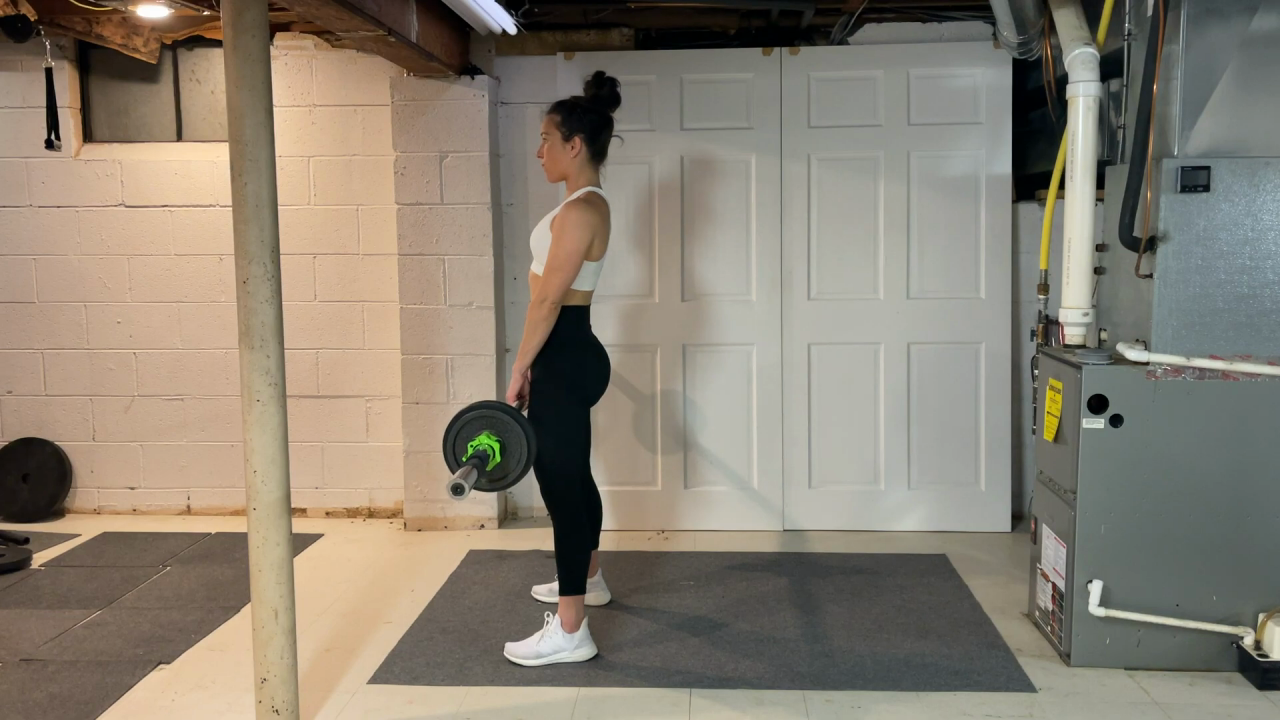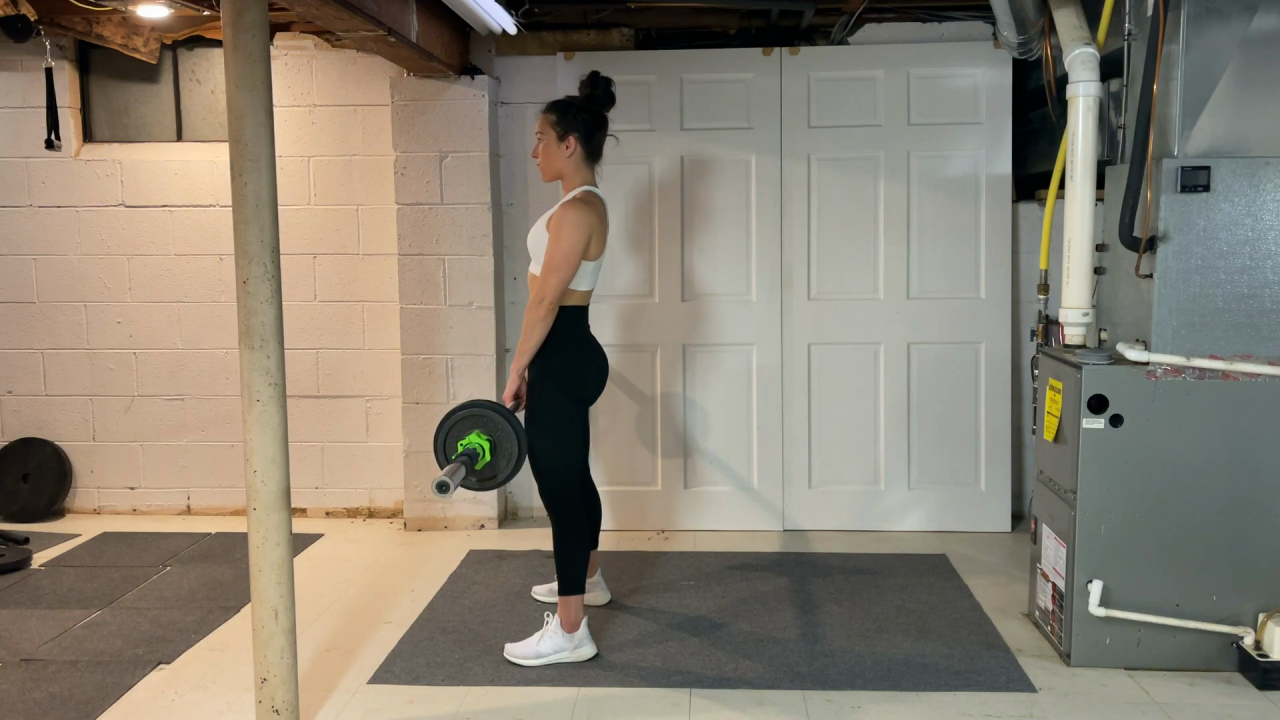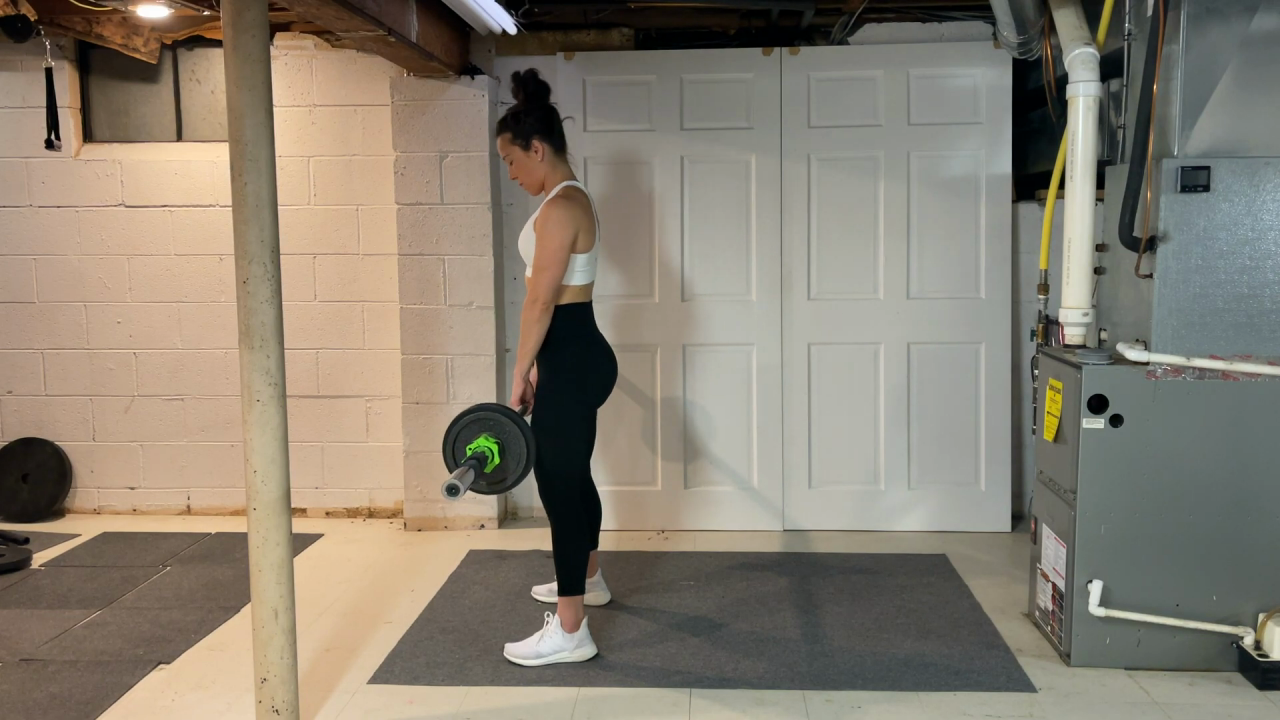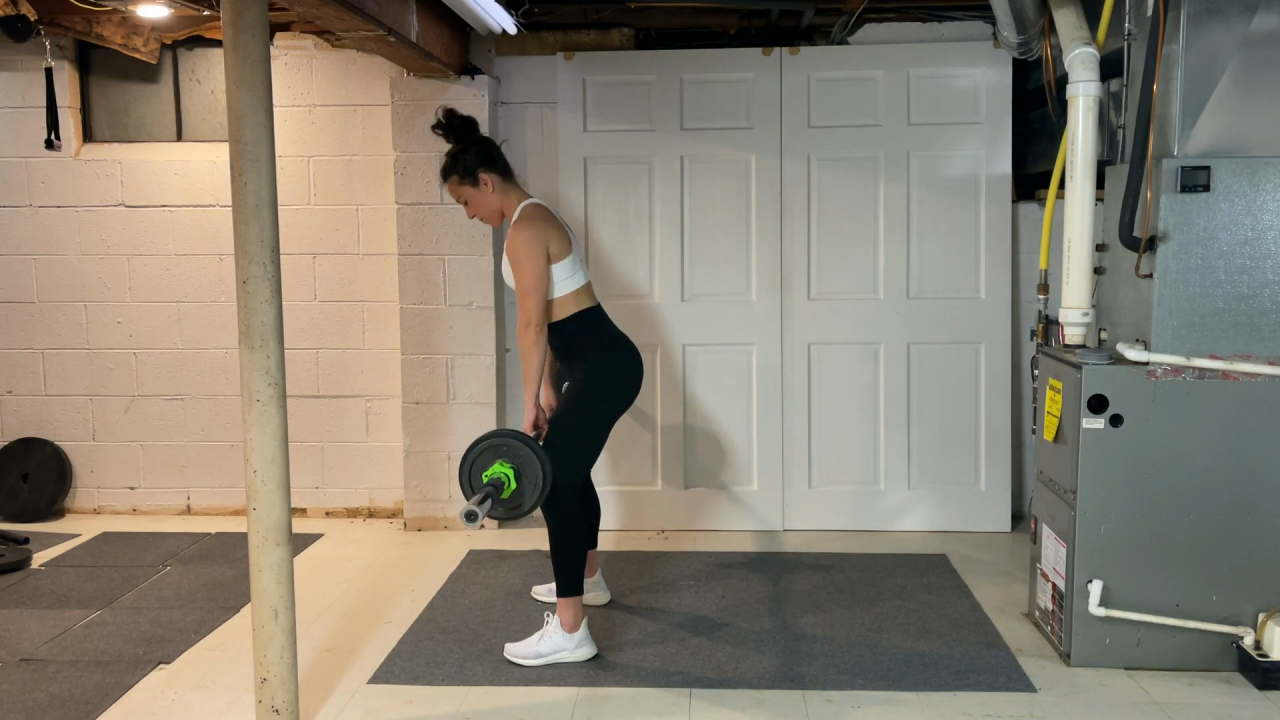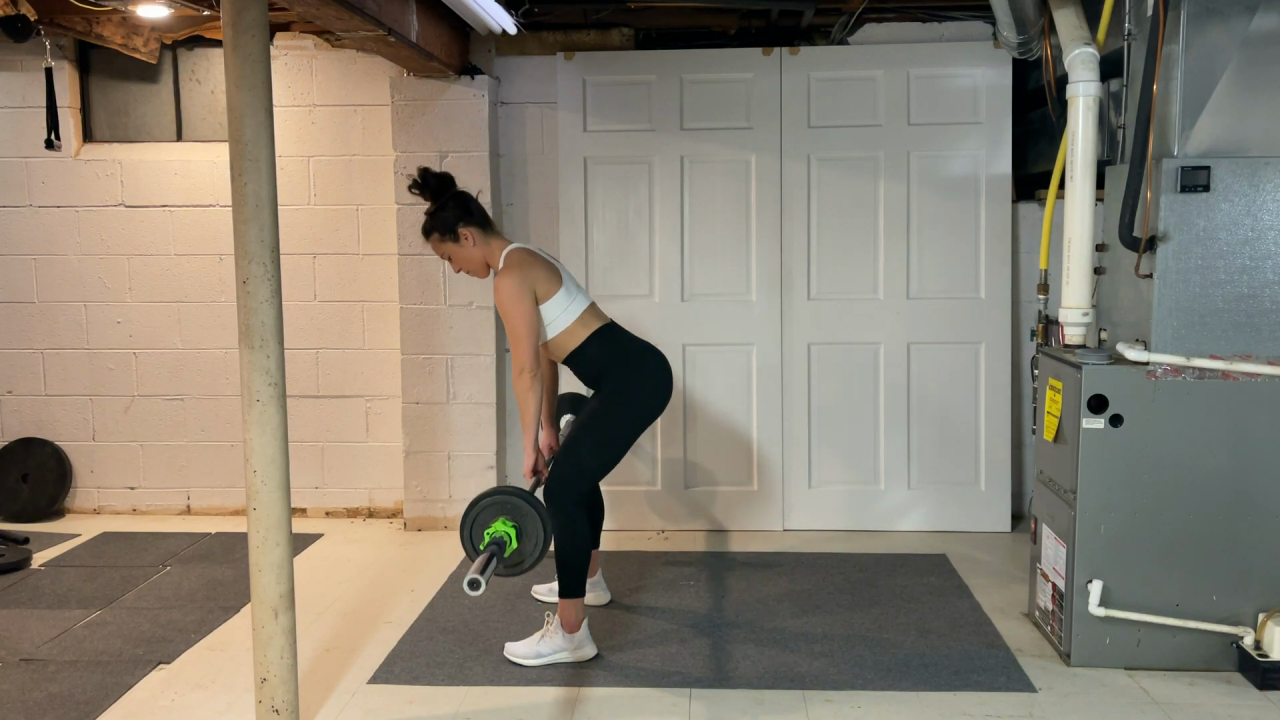
dt=0.4s
person 1, frame 1
left shoulder: (580, 210)
right shoulder: (585, 204)
left elbow: (548, 300)
left wrist: (519, 372)
right wrist: (535, 365)
left hip: (564, 362)
right hip: (570, 356)
left knee: (561, 486)
right knee: (573, 477)
left ankle: (570, 632)
right ankle: (588, 579)
person 1, frame 2
left shoulder: (577, 210)
right shoulder: (582, 204)
left elbow: (545, 300)
left wrist: (516, 372)
right wrist: (531, 365)
left hip: (562, 362)
right hip: (570, 356)
left knee: (558, 486)
right knee: (571, 476)
left ankle: (570, 632)
right ankle: (588, 578)
person 1, frame 3
left shoulder: (560, 207)
right shoulder: (568, 200)
left elbow: (539, 301)
left wrist: (519, 376)
right wrist: (537, 366)
left hip: (572, 362)
right hip: (578, 356)
left knee: (558, 484)
right knee: (572, 475)
left ankle: (570, 633)
right ankle: (588, 578)
person 1, frame 4
left shoulder: (524, 229)
right shoulder: (535, 218)
left elbow: (532, 324)
left wrist: (531, 402)
right wrist: (549, 389)
left hip: (602, 367)
right hip: (604, 361)
left knee: (555, 482)
right knee: (569, 470)
left ankle: (570, 633)
right ankle: (588, 579)
person 1, frame 5
left shoulder: (510, 276)
right shoulder: (524, 261)
left elbow: (526, 371)
right elbow: (545, 355)
left wrist: (530, 446)
right wrist: (548, 427)
left hip: (633, 380)
right hip: (636, 372)
left knee: (563, 486)
right knee: (577, 471)
left ankle: (571, 634)
right ankle: (588, 578)
